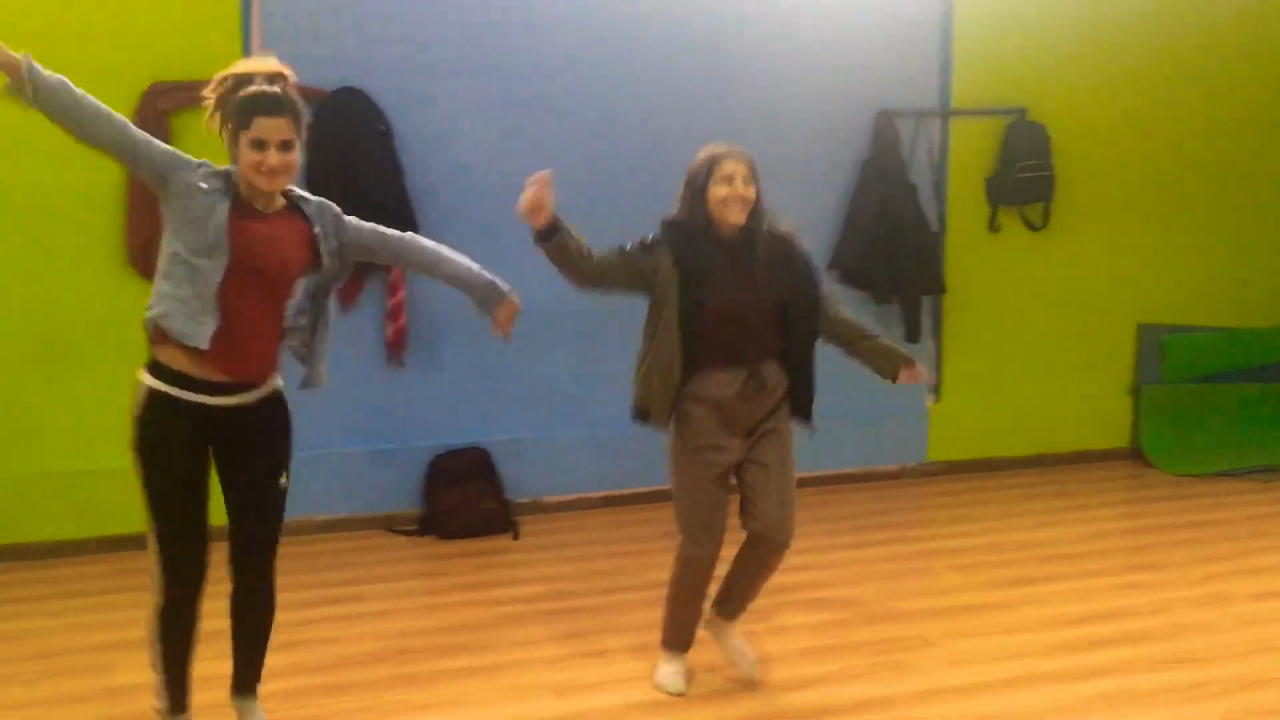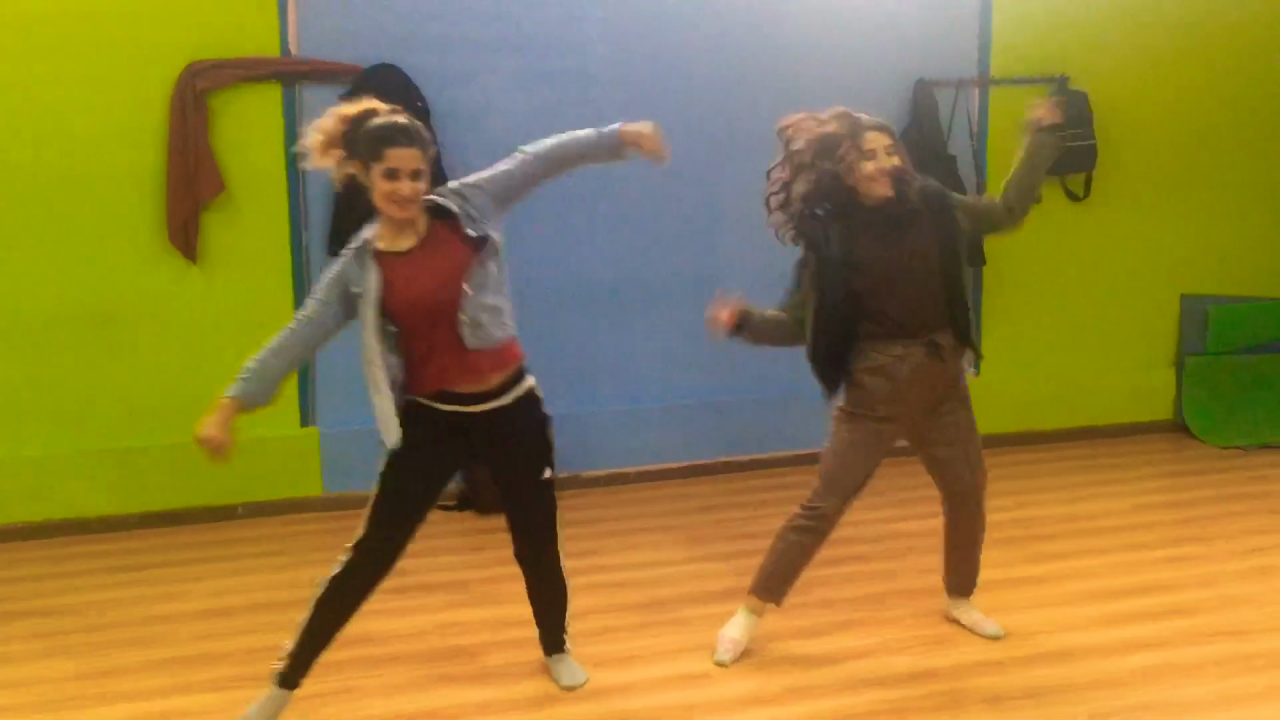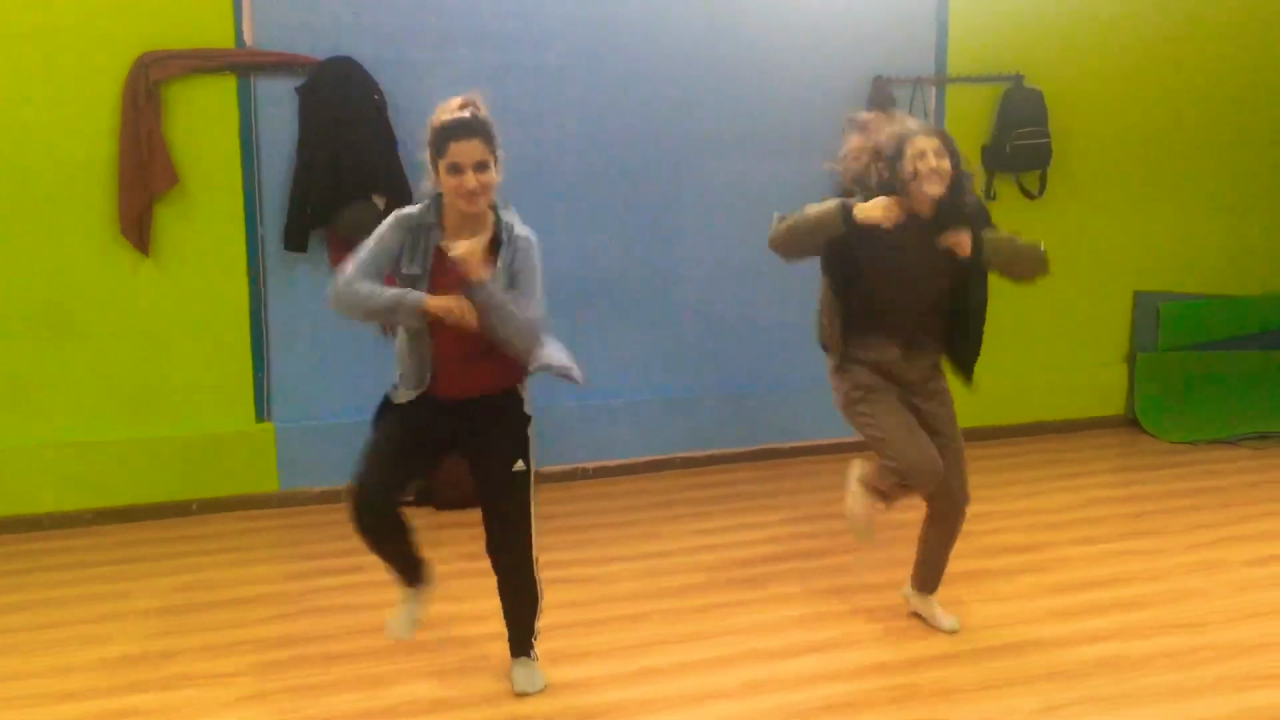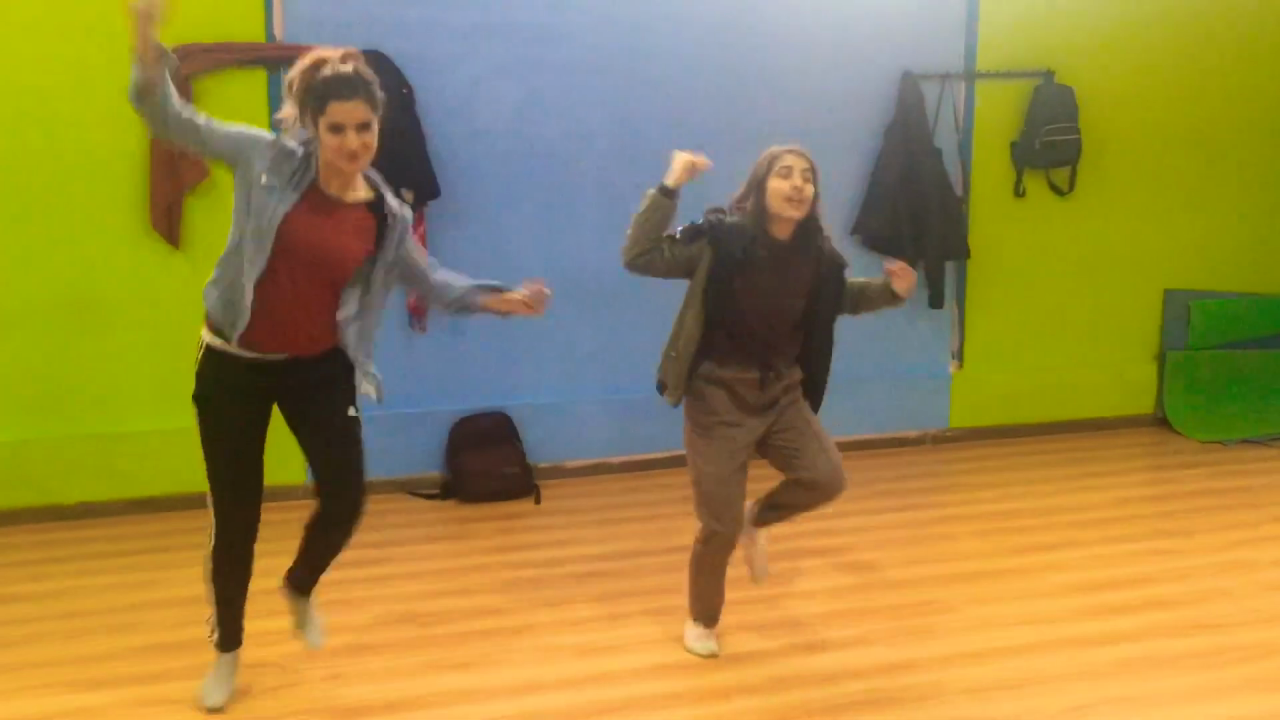
dt=0.7s
person 1, frame 1
left shoulder: (318, 220)
right shoulder: (193, 187)
left elbow: (402, 246)
right elbow: (99, 124)
left wrist: (487, 286)
left hip: (258, 410)
right hip: (177, 403)
left knee: (256, 565)
right knee: (182, 575)
person 1, frame 2
left shoulder: (464, 207)
right shoulder: (357, 267)
left elbow: (539, 159)
right elbow: (298, 340)
left wrist: (617, 138)
right wrist: (229, 407)
left hip: (512, 408)
right hip: (431, 420)
left knee: (537, 549)
right knee: (369, 558)
left ankle: (555, 647)
person 1, frame 3
left shoulder: (518, 240)
right shoulder: (409, 227)
left elbow: (525, 337)
right elbow: (347, 293)
left wrist: (480, 276)
right wrist: (427, 302)
left hip: (495, 406)
right hip: (422, 397)
left knee: (509, 542)
right knee: (369, 505)
left ankle: (524, 652)
right ankle: (416, 582)
person 1, frame 4
left shoulder: (387, 216)
right shoulder: (268, 160)
left elbow: (427, 282)
right elbow: (167, 118)
left wrist: (499, 298)
left hip: (319, 364)
right hip: (233, 362)
left knee: (344, 500)
right knee: (235, 519)
left ankle: (300, 589)
right ankle: (227, 651)
person 2, frame 1
left shoulder: (777, 252)
right shoulder: (670, 253)
left elbow: (822, 316)
right elbow: (591, 272)
left wrist: (891, 360)
right wrist: (547, 225)
left hip: (767, 408)
right hip: (702, 411)
left knee: (775, 532)
right knee: (699, 547)
left ankle: (726, 619)
right ankle: (673, 649)
person 2, frame 2
left shoulder: (928, 207)
right shoulder: (828, 238)
left elbow: (1009, 212)
right elbow: (796, 324)
left wrist: (1043, 136)
right wrist: (740, 320)
left hip: (939, 380)
right hip: (873, 388)
left knee: (968, 495)
right knee: (824, 505)
left ankle: (959, 598)
right ankle: (753, 609)
person 2, frame 3
left shoulder: (966, 222)
right shoulder: (869, 225)
left elbow: (1035, 262)
right elbow: (783, 240)
left wrist: (980, 243)
right wrist: (848, 213)
left hip: (925, 375)
right hip: (866, 372)
left knee: (952, 494)
right knee: (922, 471)
left ankle: (923, 595)
right ankle: (869, 480)
person 2, frame 4
left shoulder: (817, 255)
right shoulder: (720, 239)
left elbow: (841, 298)
right elbow: (639, 257)
left wrist: (890, 289)
right wrist: (669, 186)
left hip: (782, 394)
right hip: (717, 395)
left knee: (825, 479)
right knee: (720, 524)
left ankle: (758, 520)
right ankle: (701, 620)
